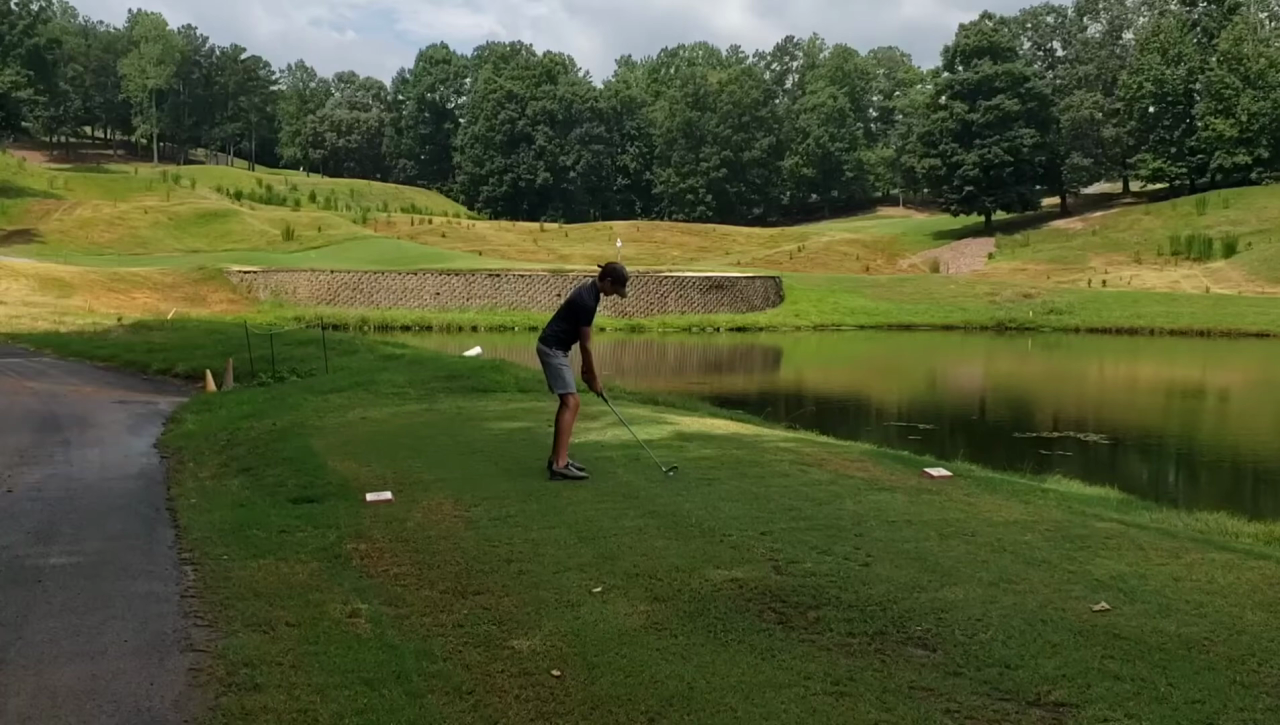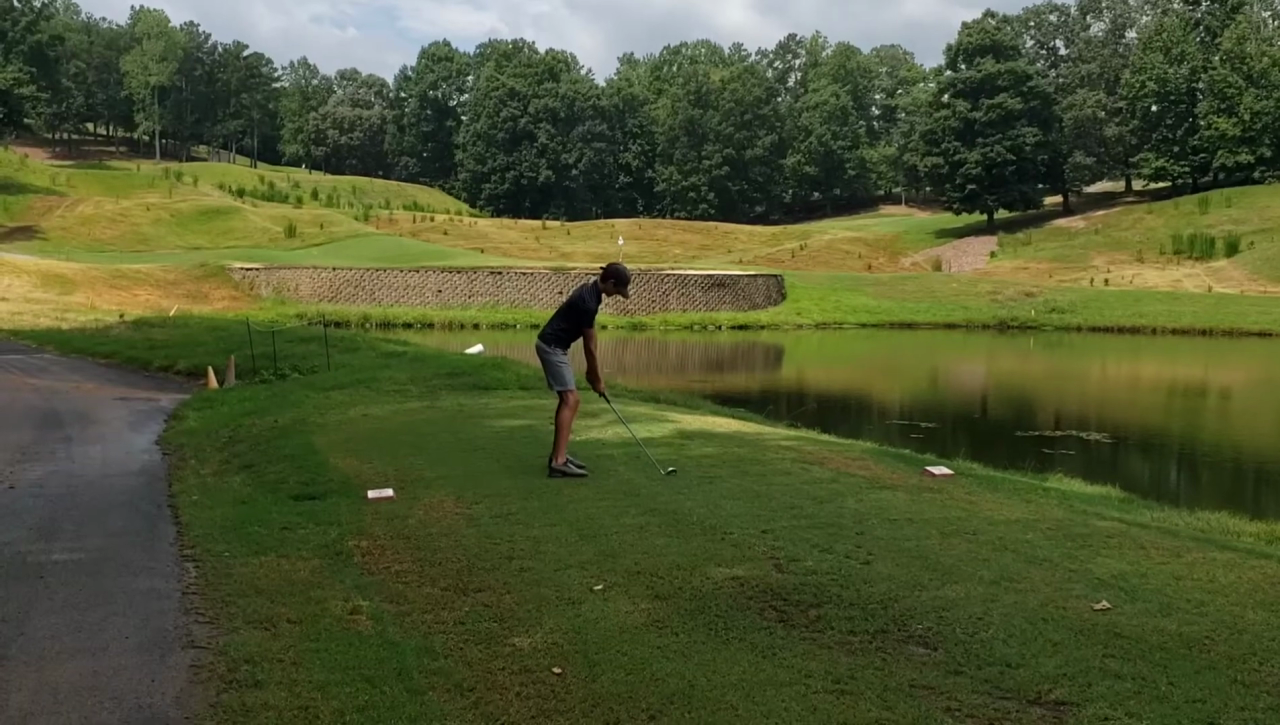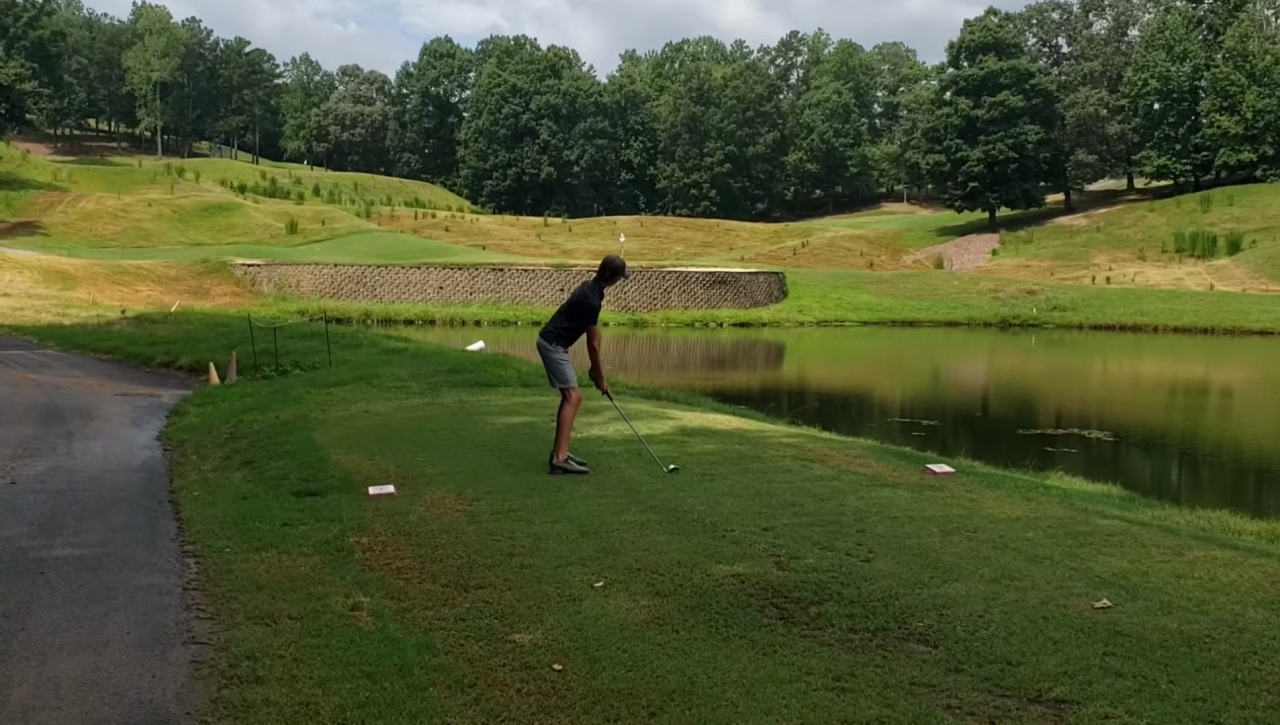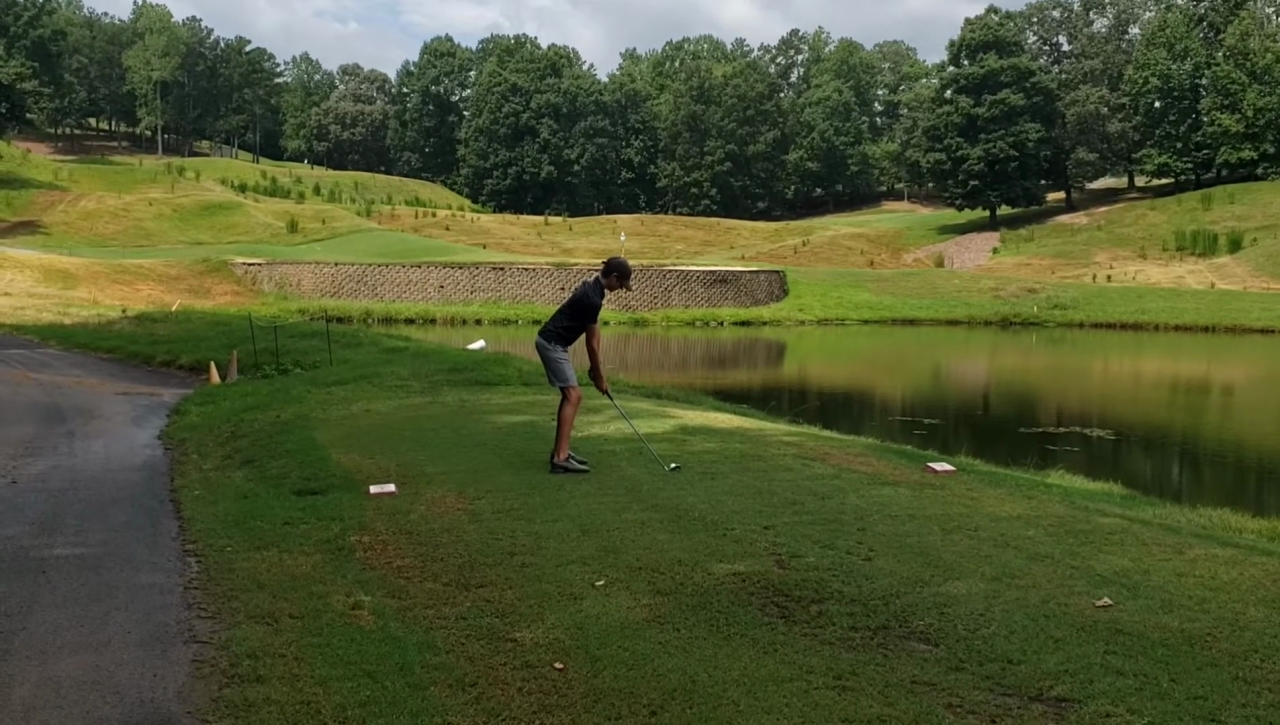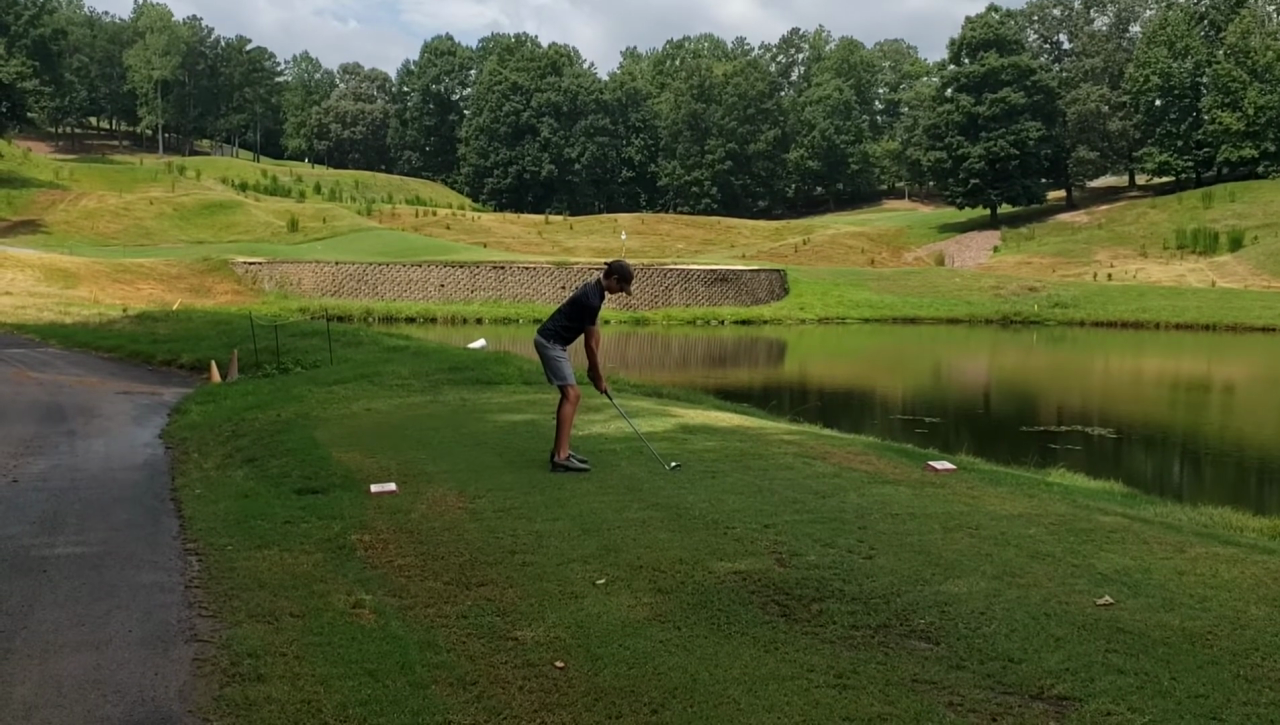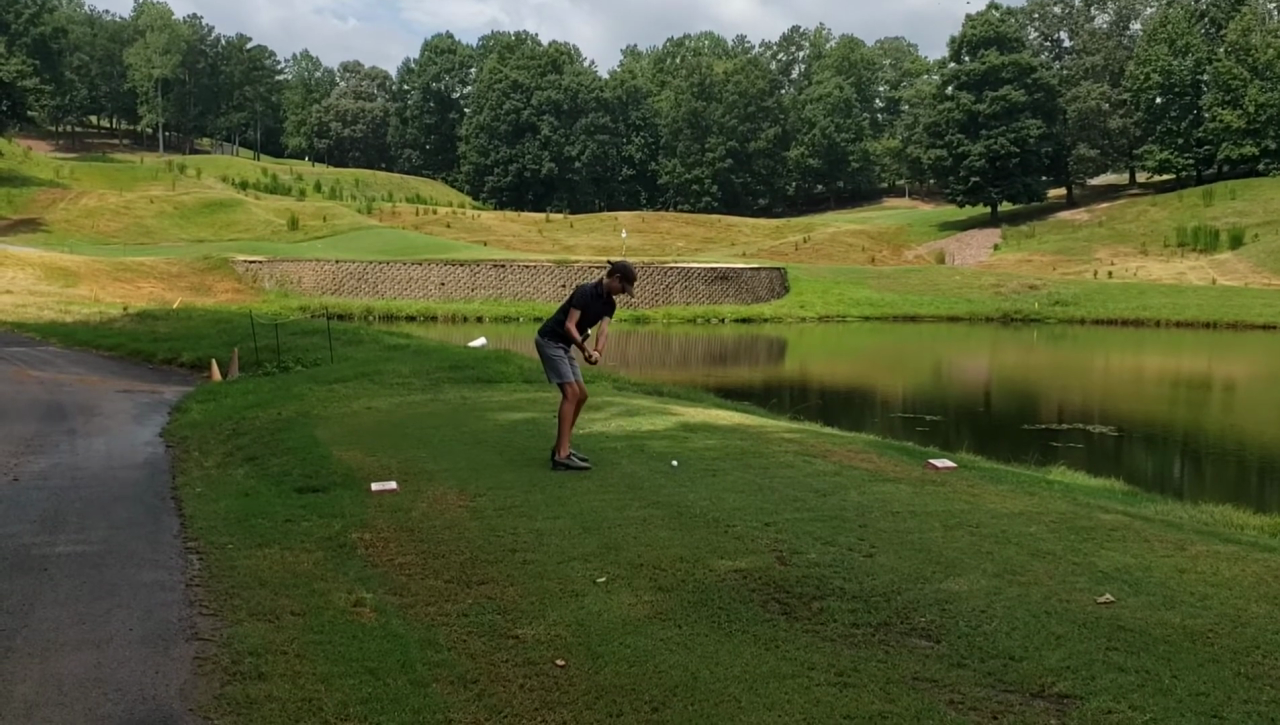
dt=0.7s
person 1, frame 1
left shoulder: (587, 291)
right shoulder: (586, 301)
left elbow: (584, 339)
right elbow: (585, 344)
left wrist: (585, 366)
right wrist: (594, 377)
left hip: (555, 348)
right hip: (553, 349)
left knee: (567, 402)
right knee: (572, 402)
left ankle: (557, 457)
right ankle: (560, 465)
person 1, frame 2
left shoulder: (589, 290)
right shoulder: (588, 302)
left elbow: (590, 337)
right elbow: (589, 345)
left wrist: (591, 370)
right wrist: (597, 379)
left hip: (553, 345)
right hip: (552, 347)
left knee: (566, 398)
right knee: (571, 399)
left ankle: (558, 454)
right ankle: (558, 462)
person 1, frame 3
left shoulder: (591, 288)
right shoulder: (591, 300)
left elbow: (594, 335)
right elbow: (593, 343)
left wrist: (595, 368)
right wrist: (600, 376)
left hip: (552, 342)
right hip: (553, 344)
left knee: (569, 396)
right knee: (573, 397)
left ankle: (559, 451)
right ankle: (560, 458)
person 1, frame 4
left shoulder: (592, 287)
right shoulder: (592, 298)
left elbow: (594, 334)
right elbow: (591, 342)
left wrist: (596, 368)
right wrist: (599, 376)
left hip: (552, 342)
right hip: (552, 344)
left knee: (569, 395)
right knee: (573, 395)
left ankle: (560, 450)
right ankle: (560, 458)
person 1, frame 5
left shoulder: (594, 290)
right shoulder: (591, 299)
left elbow: (595, 332)
right elbow: (590, 343)
left wrist: (594, 367)
right wrist: (599, 376)
left hip: (553, 342)
right hip: (550, 342)
left knee: (568, 394)
right knee: (572, 395)
left ankle: (560, 449)
right ankle: (561, 457)
person 1, frame 6
left shoulder: (609, 303)
right shoulder: (586, 291)
left elbow: (603, 330)
right elbow: (569, 325)
left wrist: (598, 352)
right wrist: (584, 349)
left hip: (562, 345)
right hip: (550, 341)
left knee: (581, 395)
right knee: (571, 393)
left ankle: (561, 447)
right ankle: (562, 456)
